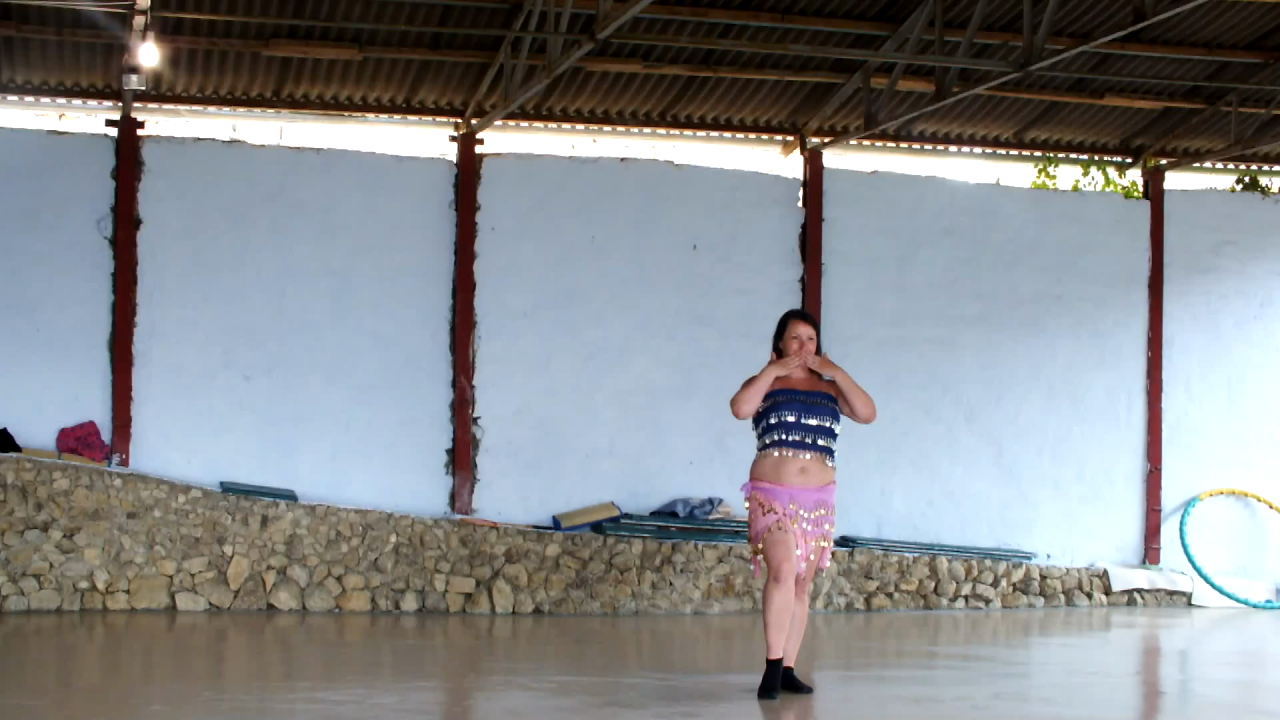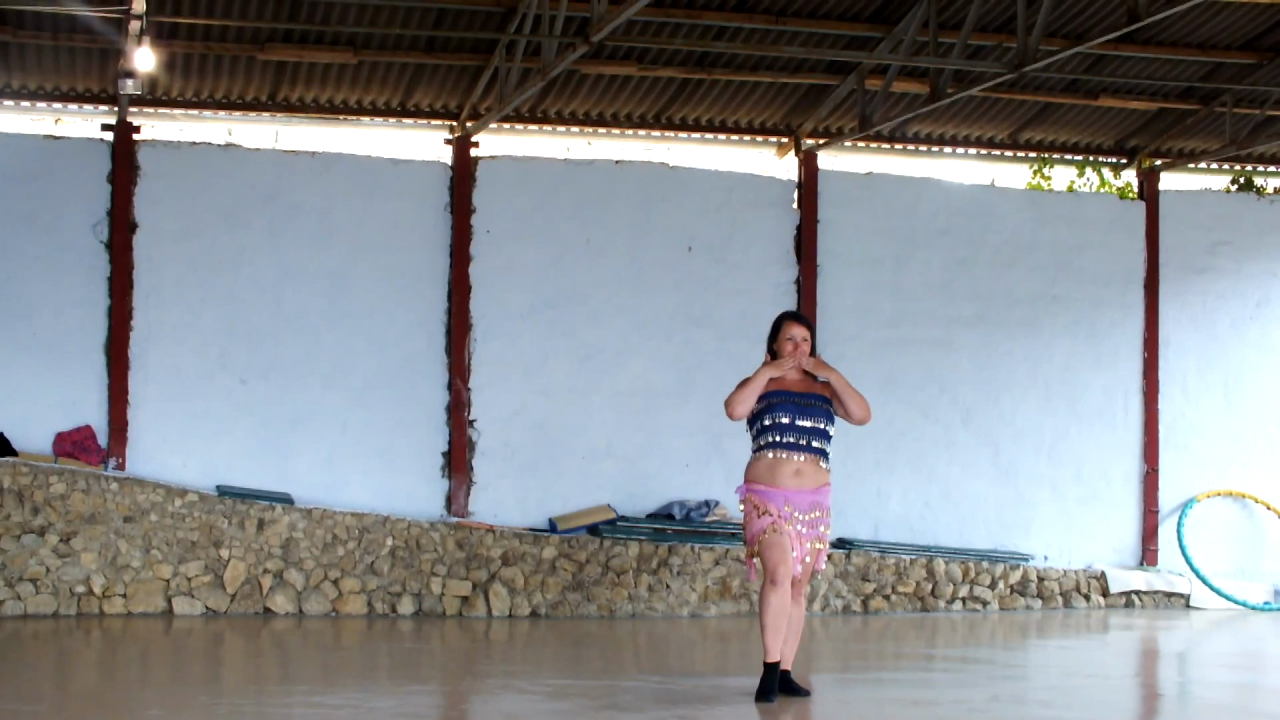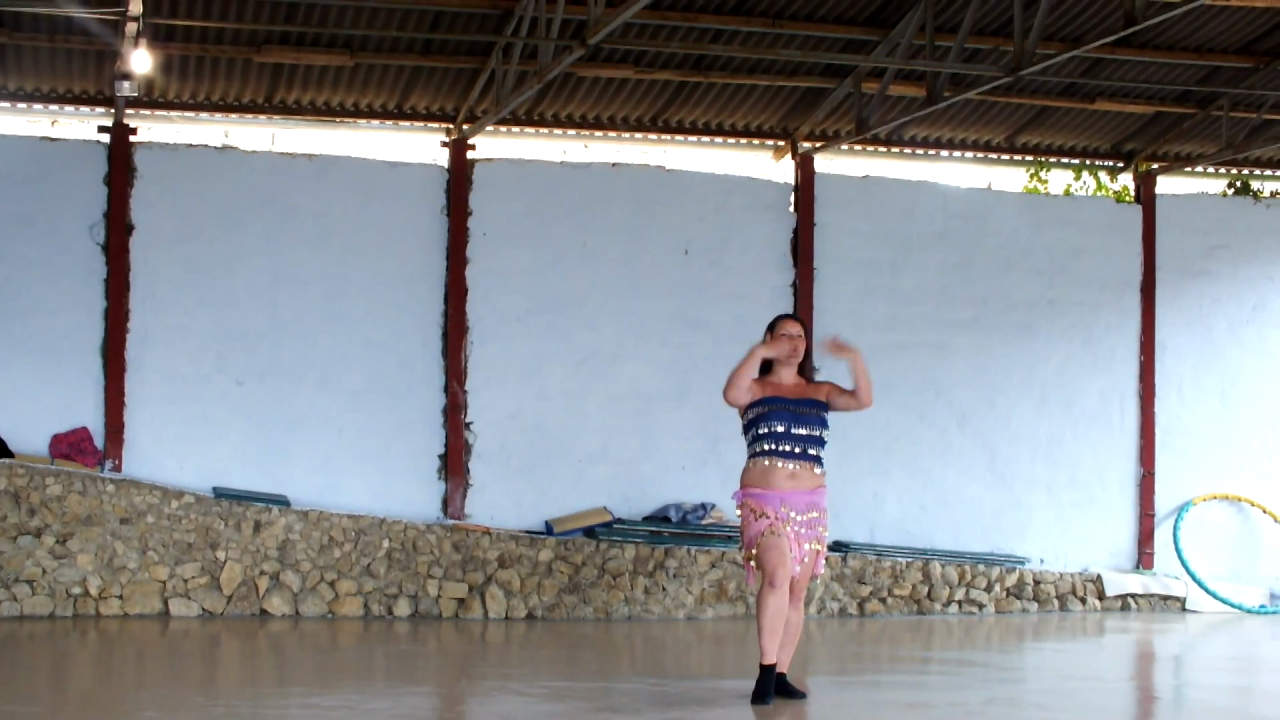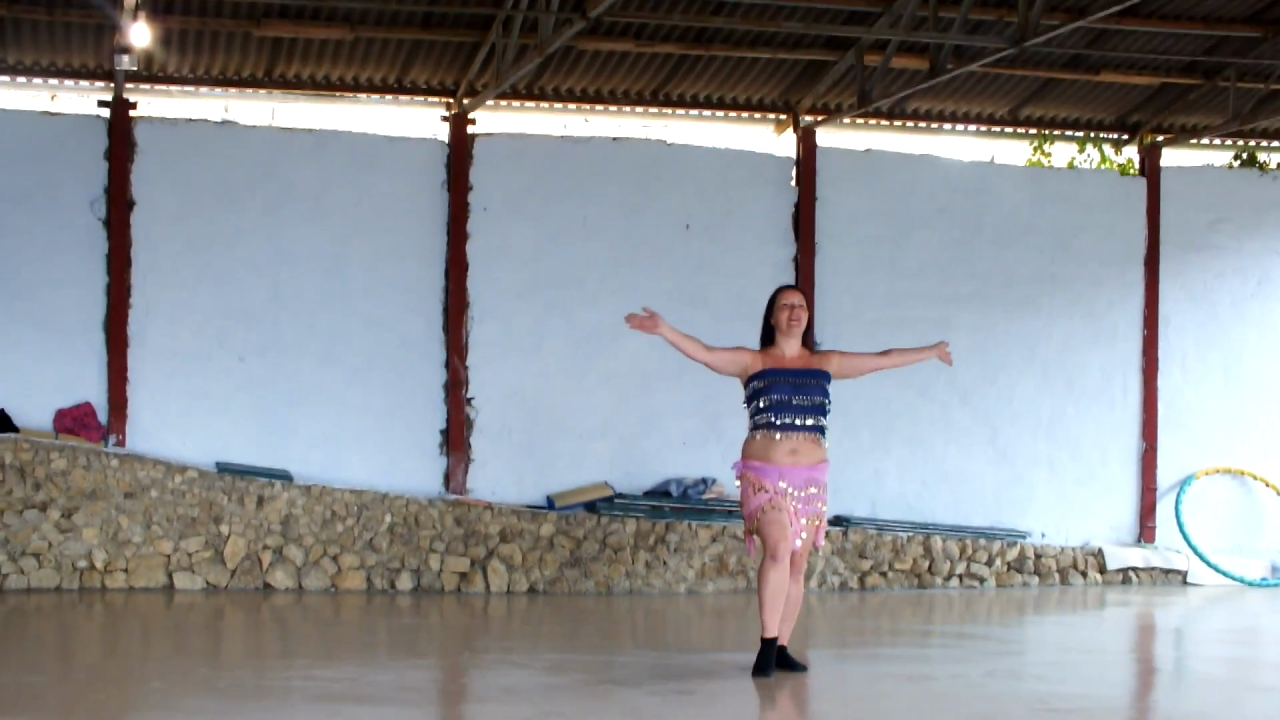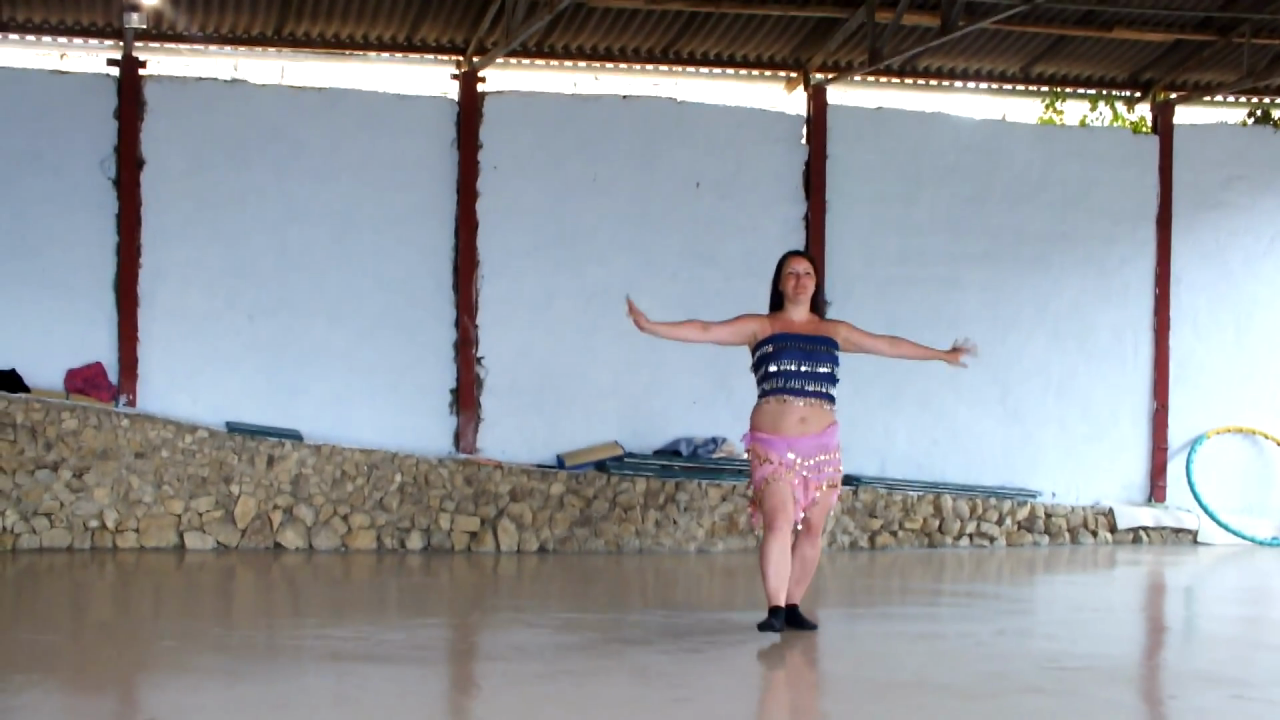
dt=0.3s
person 1, frame 1
left shoulder: (829, 387)
right shoulder: (764, 384)
left elbow: (868, 414)
right elbow: (739, 409)
left wrist: (837, 373)
right wrist: (771, 370)
left hip: (817, 497)
right hip: (772, 495)
left knee: (802, 586)
right knee: (782, 572)
left ankle: (787, 669)
right ankle: (772, 667)
person 1, frame 2
left shoulder: (824, 389)
right shoulder: (758, 385)
left elbow: (863, 415)
right elbow: (734, 410)
left wrist: (832, 374)
right wrist: (766, 371)
left hip: (812, 499)
right hip: (767, 497)
left knee: (798, 589)
right knee: (778, 575)
left ankle: (784, 672)
right ankle: (770, 670)
person 1, frame 3
left shoulder: (817, 392)
right shoulder: (752, 387)
left elbow: (862, 400)
right elbow: (735, 394)
left wrist: (854, 361)
right wrist: (758, 354)
left hip: (810, 502)
right hip: (761, 502)
left knee: (795, 594)
right knee: (775, 583)
left ankle: (779, 676)
right ankle: (767, 672)
person 1, frame 4
left shoulder: (826, 363)
right shoulder: (750, 361)
left elbow: (882, 359)
right elbow: (702, 352)
left wrist: (930, 352)
right wrist: (664, 329)
left hip: (810, 476)
right hip: (763, 474)
left knee: (797, 566)
right knee: (777, 553)
left ankle: (781, 647)
right ankle: (768, 646)
person 1, frame 5
left shoulder: (834, 330)
right shoulder: (759, 327)
left elbow: (888, 345)
right elbow: (704, 331)
left wrist: (941, 354)
right wrist: (651, 326)
left hip: (821, 444)
right hip: (772, 443)
left knee: (811, 531)
right knee: (778, 523)
left ankle: (791, 607)
right ankle: (774, 610)
